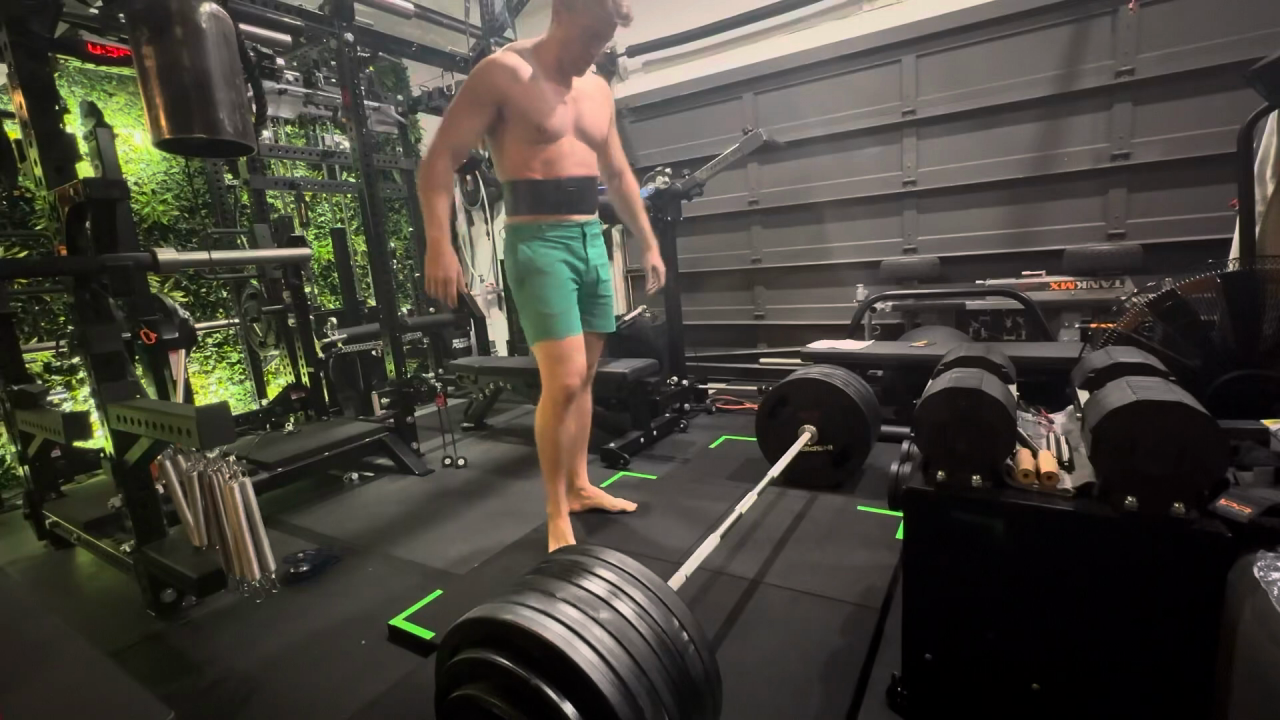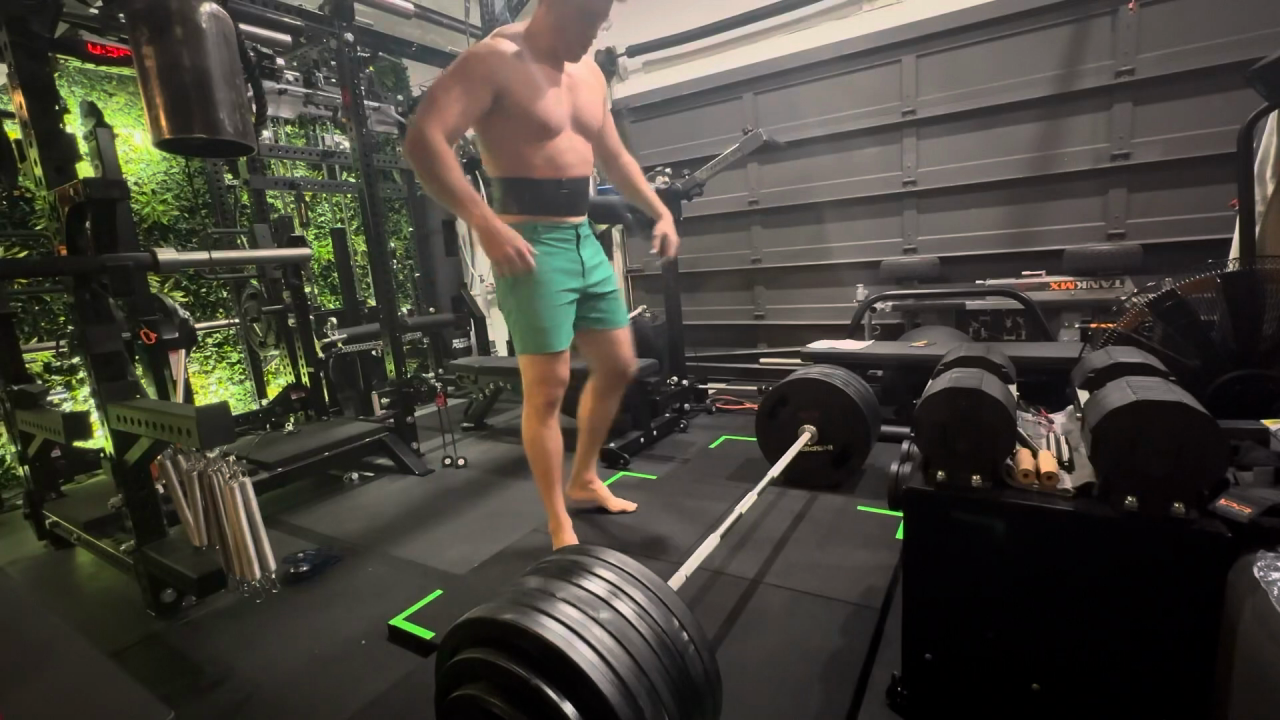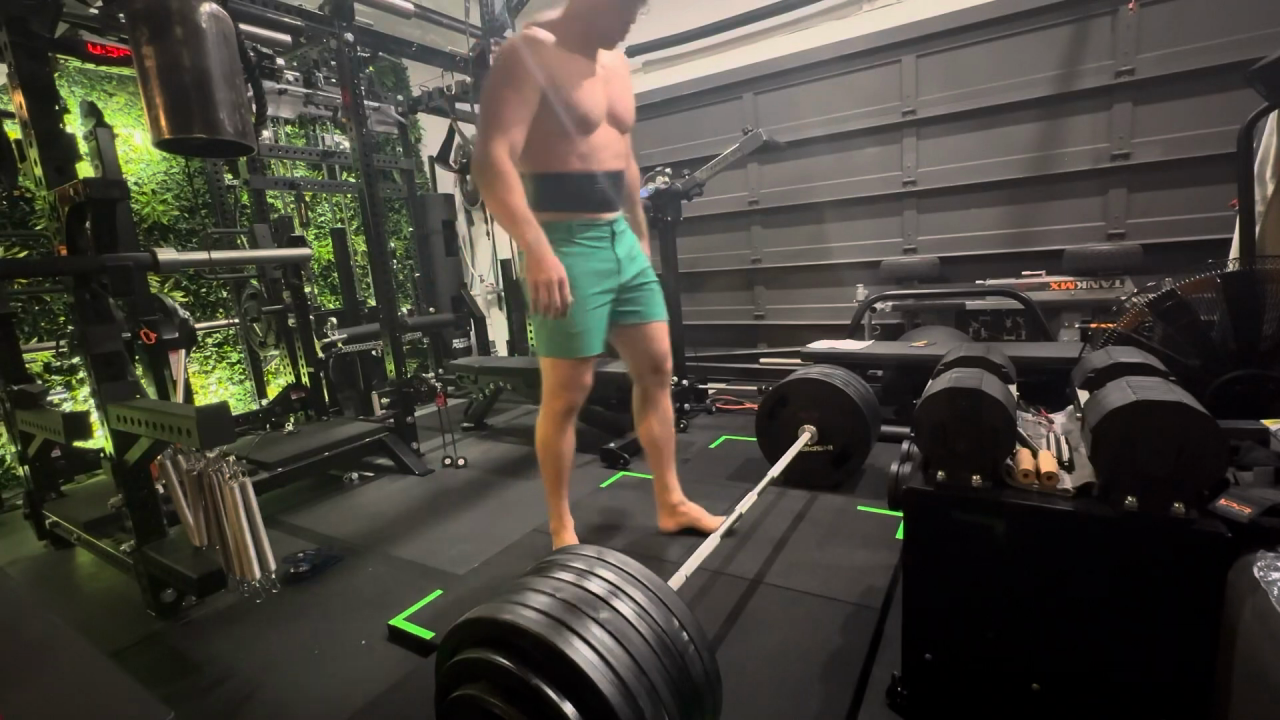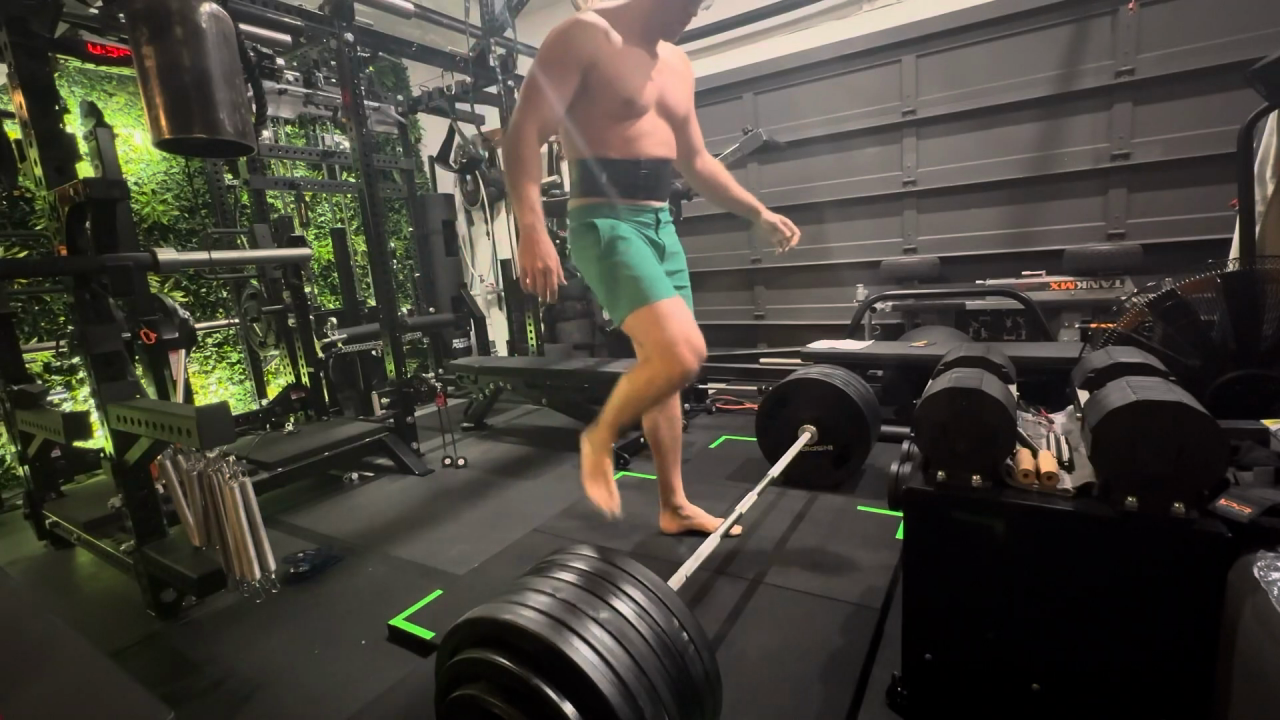
dt=0.5s
person 1, frame 1
left shoulder: (598, 91)
right shoulder: (503, 75)
left elbow: (620, 176)
right elbow: (440, 158)
left wrist: (649, 243)
right wrist: (439, 245)
left hip: (590, 240)
right hip: (537, 243)
left knee: (583, 375)
right knee: (564, 380)
left ankle: (579, 487)
right ankle: (557, 514)
person 1, frame 2
left shoulder: (589, 74)
right shoulder: (495, 61)
left elbow: (615, 159)
right elbow: (425, 139)
left wrist: (660, 212)
right wrist: (485, 222)
left hip: (585, 240)
right hip: (529, 245)
left knee: (619, 367)
right knee: (547, 389)
left ankle: (584, 479)
right ankle: (560, 528)
person 1, frame 3
left shoulder: (616, 64)
right shoulder: (532, 54)
right elbow: (492, 159)
left wrist: (641, 232)
right wrist: (536, 249)
left hip: (619, 239)
right hip: (566, 244)
left knee: (656, 369)
right knee: (567, 393)
left ankle: (672, 504)
right ankle: (560, 526)
person 1, frame 4
left shoulder: (677, 64)
left elbow: (696, 160)
right elbow: (523, 135)
left wrist: (760, 213)
right wrist: (532, 230)
left hip: (661, 226)
right hip: (606, 224)
left knee: (670, 365)
right knee: (683, 355)
left ankle: (674, 505)
right ankle: (602, 433)
